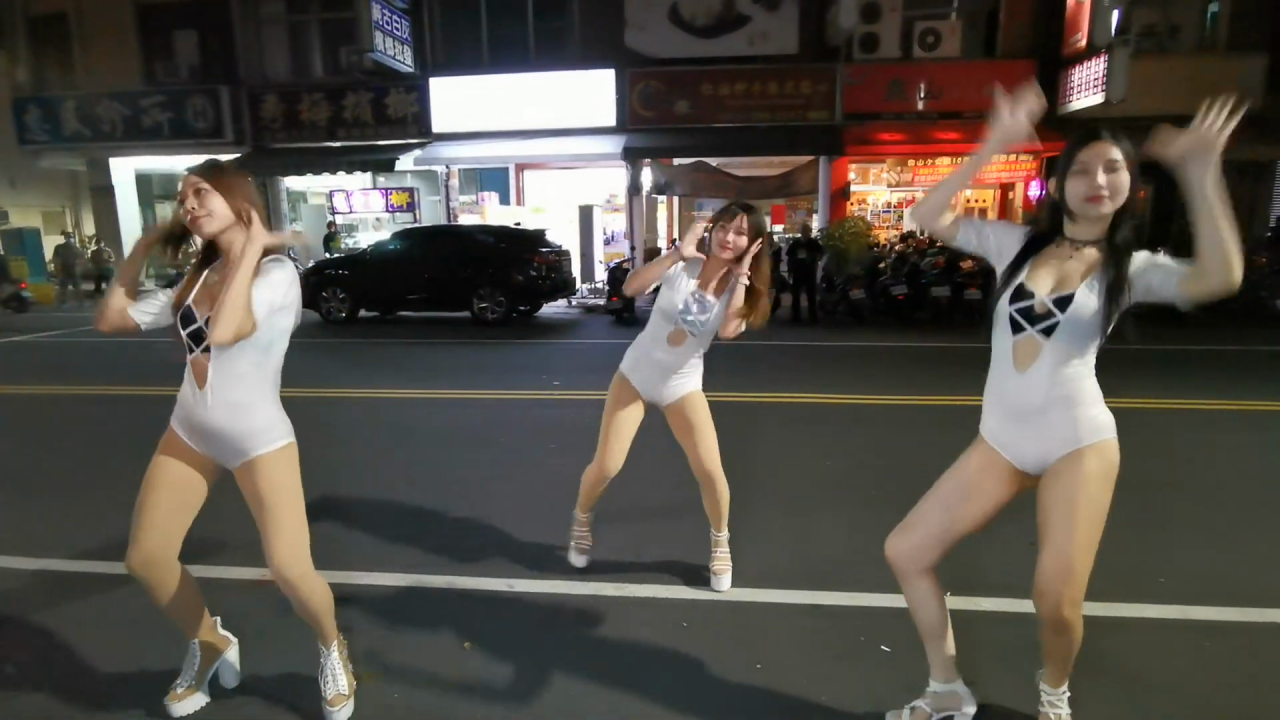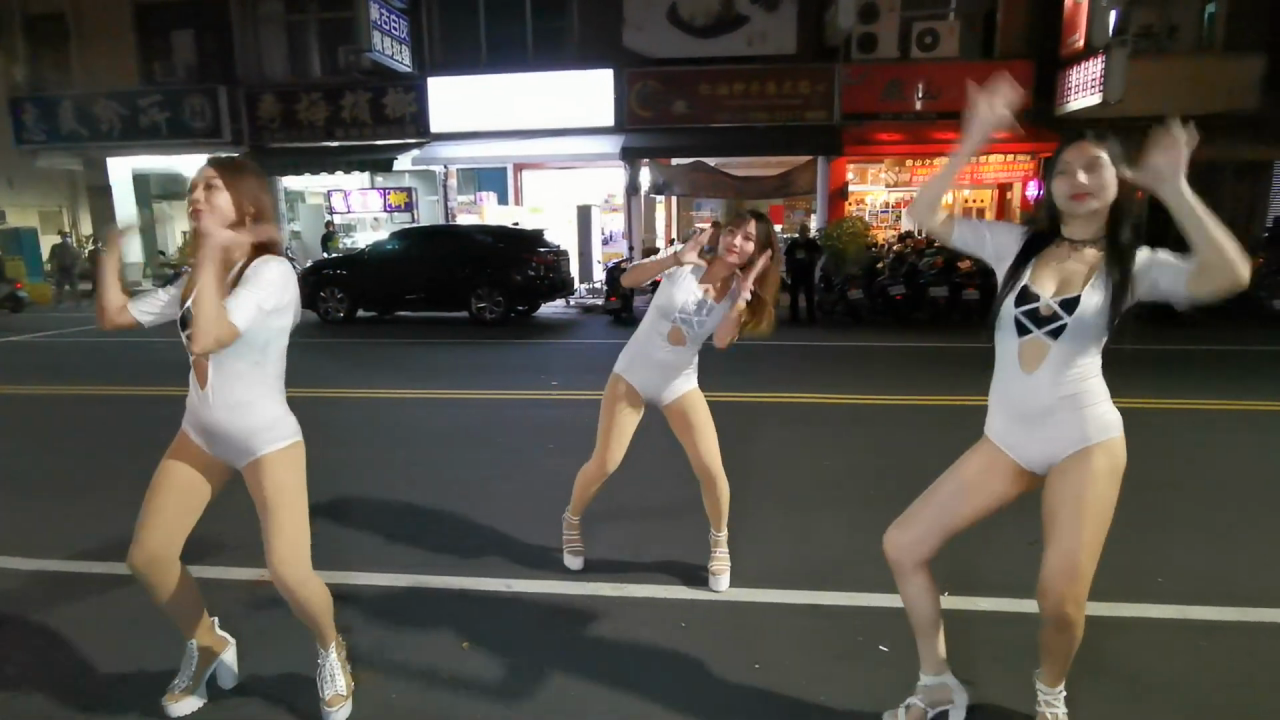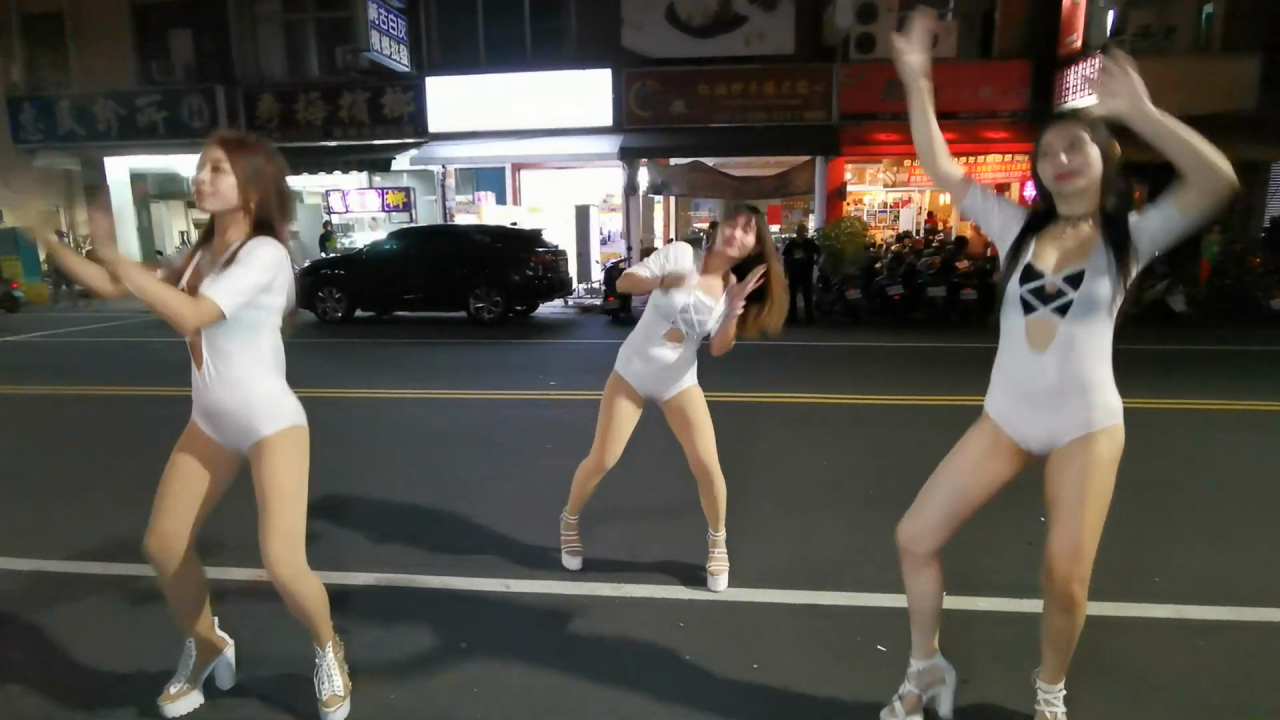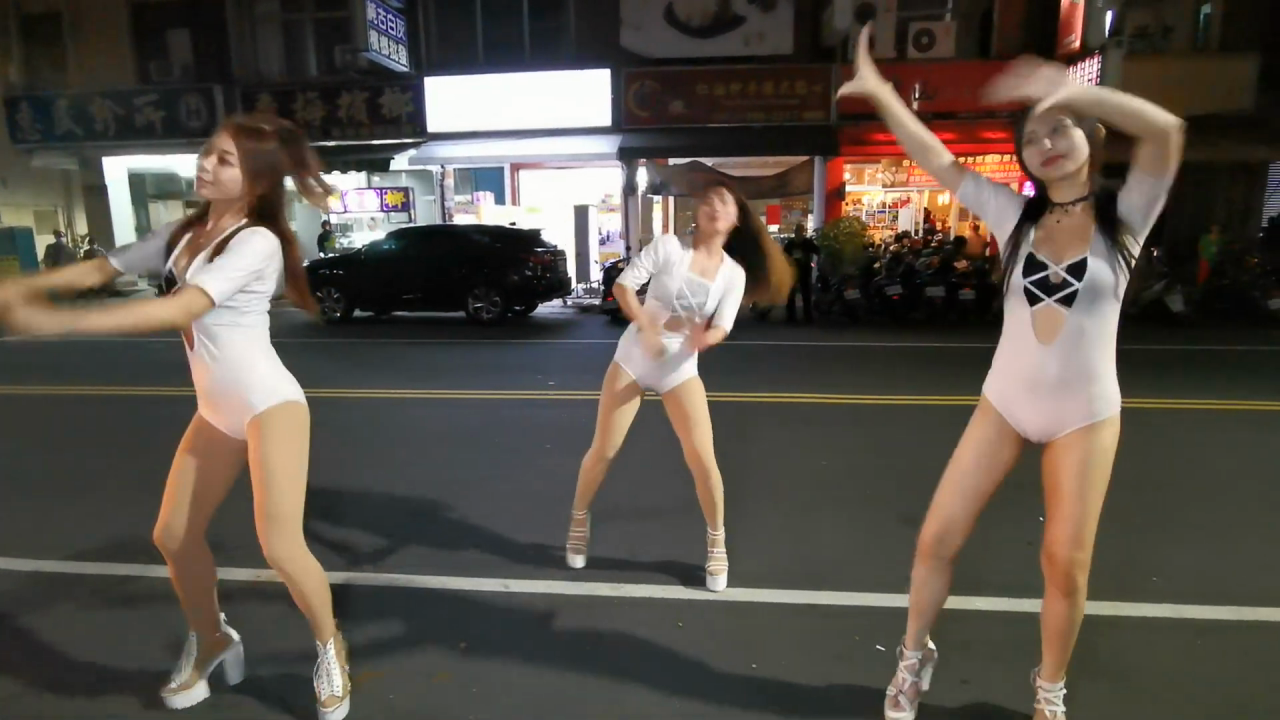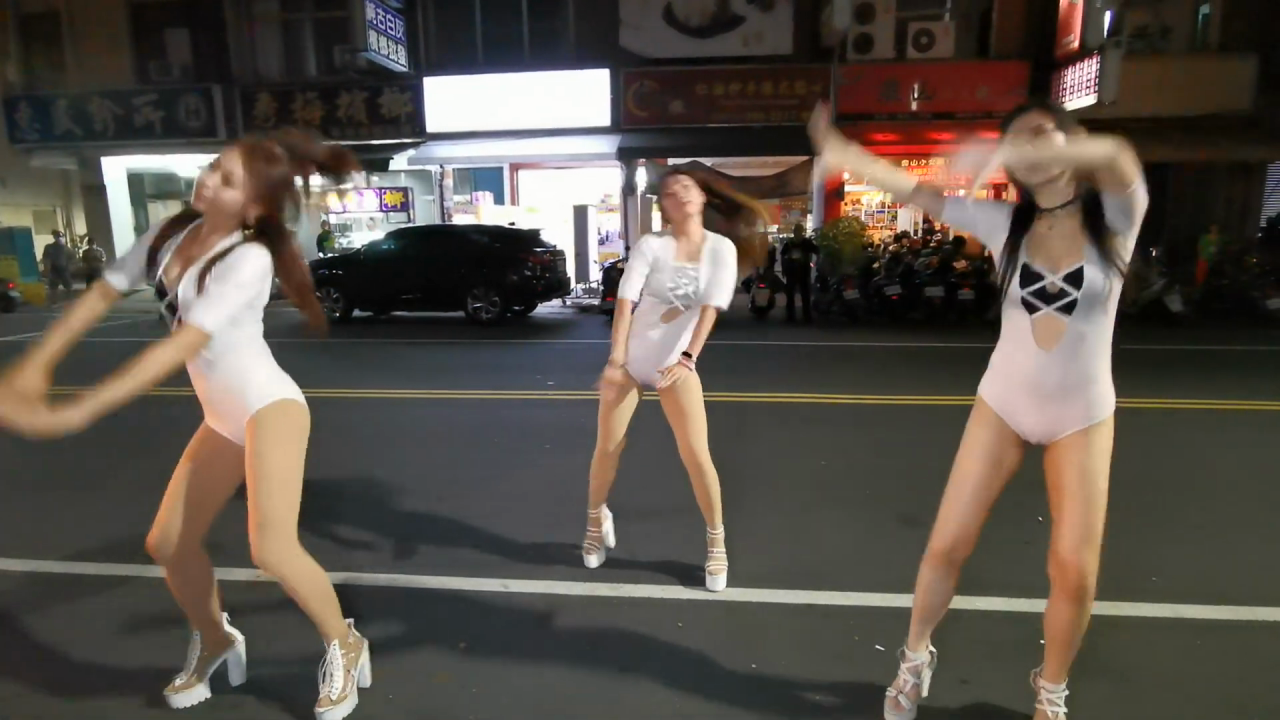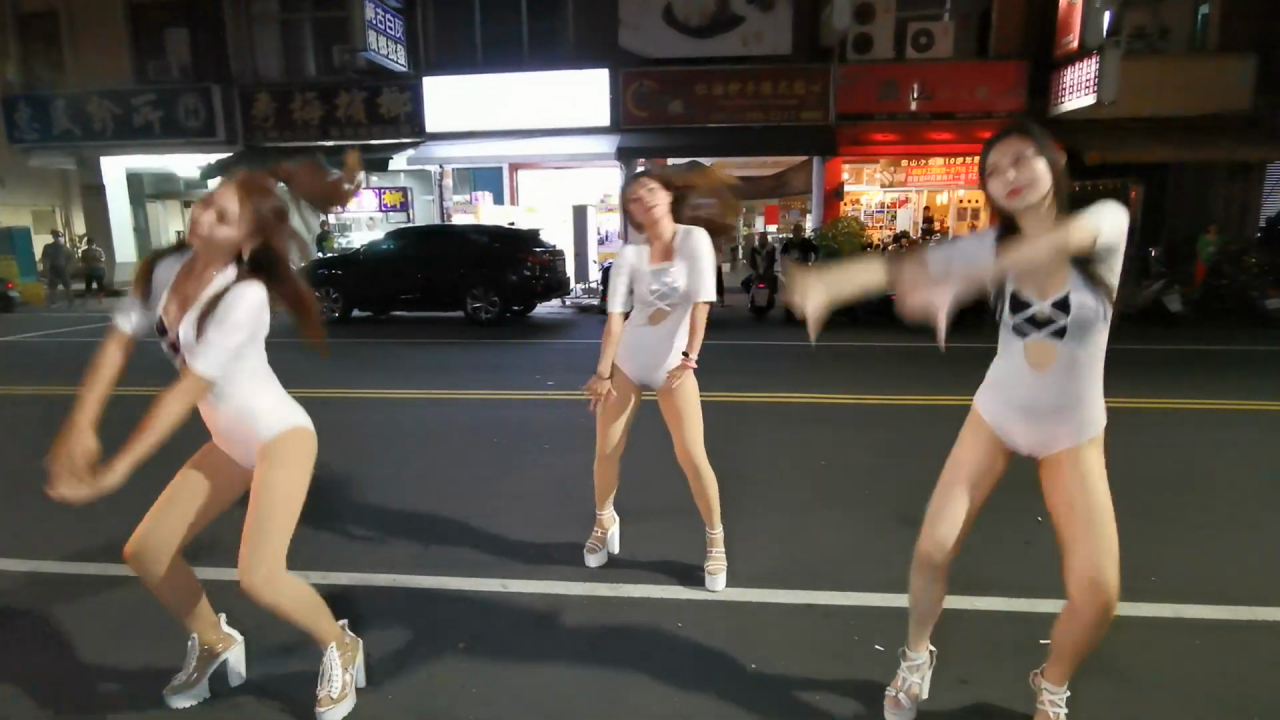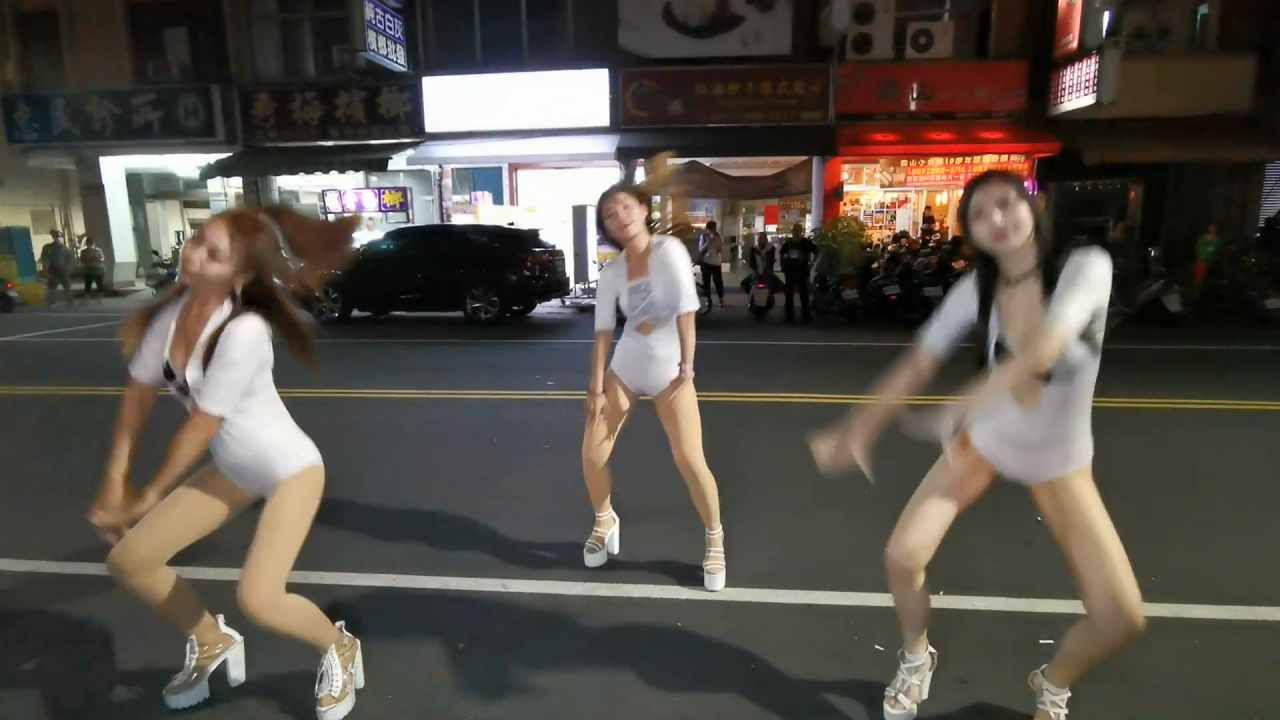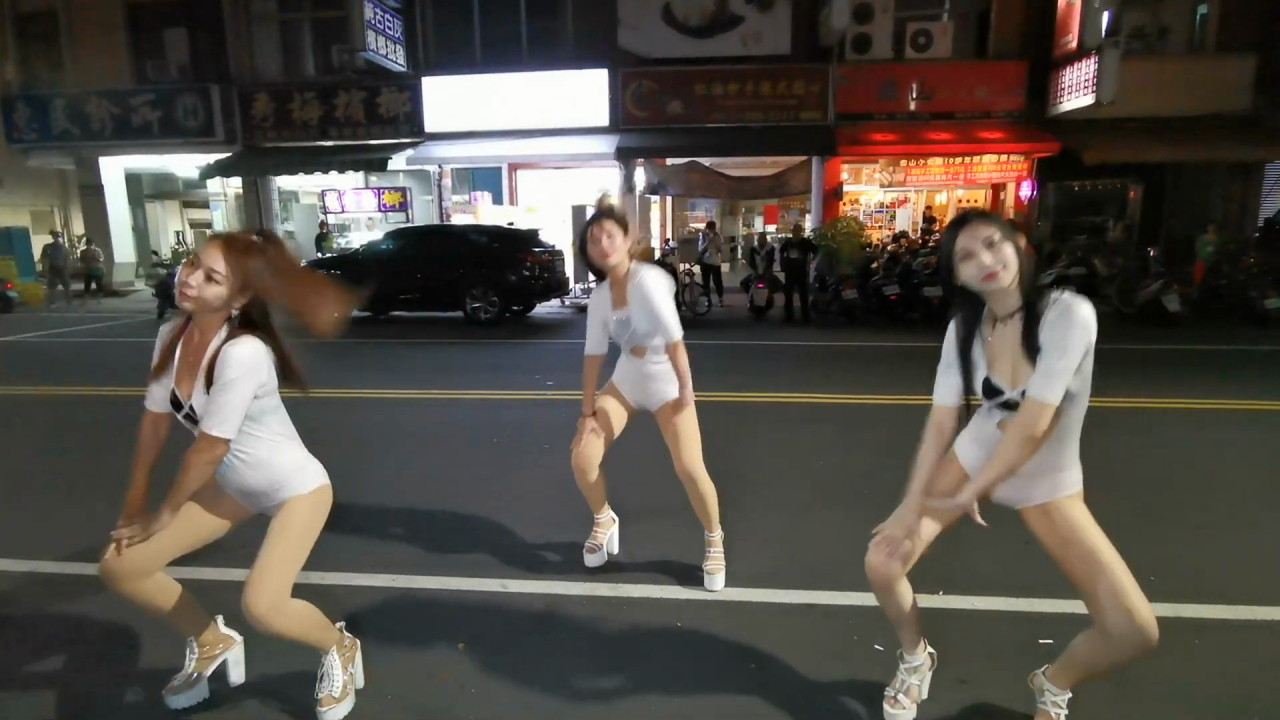
dt=0.1s
person 1, frame 1
left shoulder: (1133, 270)
right shoulder: (1017, 243)
left elbow: (1221, 278)
right elbow: (929, 217)
left wrist: (1200, 171)
right wrist: (993, 144)
left hip: (1080, 444)
right hip: (1000, 442)
left knee: (1058, 605)
right knee: (904, 553)
person 1, frame 2
left shoulder: (1133, 268)
right shoulder: (1017, 248)
left elbow: (1230, 276)
right elbow: (925, 215)
left wrist: (1172, 187)
right wrist: (974, 138)
left hip: (1085, 443)
right hip: (1005, 442)
left knee: (1060, 601)
right knee: (903, 546)
person 1, frame 3
left shoulder: (1130, 235)
right shoulder: (1018, 225)
left elbow: (1219, 179)
right elbow: (939, 169)
left wrist: (1138, 108)
right wrist: (916, 78)
left hip: (1085, 425)
right hip: (1004, 419)
left knee: (1064, 582)
right knee: (915, 537)
person 1, frame 4
left shoulder: (1126, 214)
right shoulder: (1016, 215)
left elbow: (1166, 133)
right elbow: (937, 160)
left wrist: (1063, 95)
right wrist: (877, 89)
left hip: (1085, 413)
right hip: (1006, 403)
left knee: (1064, 567)
right knee: (939, 539)
right ankle: (913, 656)
person 1, frame 5
left shoulder: (1117, 211)
right shoulder: (1006, 221)
left elbow: (1116, 158)
right elbow: (920, 196)
left wrist: (1010, 151)
right wrist: (844, 156)
left hip: (1081, 416)
right hip: (1004, 404)
left knee: (1075, 574)
right knee: (949, 544)
right ankle: (916, 658)
person 1, frame 6
left shoulder: (1106, 221)
right shoulder: (988, 242)
left elbow: (1066, 239)
right elbow: (907, 269)
left wrist: (964, 279)
right wrist: (828, 283)
left hip: (1071, 433)
right hip: (997, 415)
left knee: (1096, 593)
right knee: (933, 550)
right ankle: (916, 656)
person 1, frame 7
left shoulder: (1086, 268)
right shoulder: (974, 290)
left elbow: (1047, 346)
right elbow: (919, 363)
left wrist: (961, 408)
right wrist: (865, 425)
left hip: (1060, 460)
right hip: (984, 440)
left knee: (1123, 614)
right knee: (903, 554)
right ankle: (916, 658)
person 1, frame 8
left shoulder: (1068, 313)
right shoulder: (964, 329)
left elbow: (1035, 422)
right elbow: (941, 422)
left wrist: (973, 492)
right wrist: (912, 505)
left hip: (1049, 487)
right hip: (972, 461)
left knee: (1135, 631)
right knee: (882, 560)
right ankle: (915, 659)
person 2, frame 1
left shoulder: (277, 272)
right shoulder: (196, 280)
left elbow: (225, 333)
right elbow: (112, 319)
left wrist: (248, 250)
right wrist: (138, 252)
left hip: (263, 442)
right hip: (189, 437)
left knee: (291, 568)
right knee: (146, 558)
left ankle: (333, 650)
right ankle: (209, 645)
person 2, frame 2
left shoulder: (272, 273)
right shoulder: (203, 280)
left elbow: (205, 339)
right elbow: (114, 317)
left wrist: (211, 255)
right wrist: (111, 249)
left hip: (270, 443)
right hip: (199, 436)
left knee: (288, 571)
right knee: (147, 557)
left ankle: (331, 653)
right ankle: (207, 645)
person 2, frame 3
left shoulder: (263, 252)
right shoulder: (201, 252)
left elbow: (191, 318)
right elbow: (113, 288)
left wrist: (115, 255)
right wrist: (53, 244)
left hip: (274, 426)
right hip: (210, 426)
left knee: (283, 563)
right knee: (163, 548)
left ankle: (328, 652)
right ankle: (205, 645)
person 2, frame 4
left shoulder: (257, 242)
right shoulder: (185, 232)
left elbow: (176, 310)
right elbow: (102, 267)
left wrist: (59, 320)
left hip: (272, 406)
right hip: (216, 415)
left knee: (280, 546)
right knee: (176, 539)
left ankle: (331, 648)
right ankle: (212, 640)
person 2, frame 5
left shoulder: (250, 259)
right shoulder: (174, 234)
left elbow: (180, 346)
right elbow: (102, 293)
left wrist: (76, 412)
left hip: (271, 408)
right hip: (224, 422)
left knee: (272, 549)
right knee: (167, 543)
left ankle: (344, 645)
right ankle: (215, 642)
person 2, frame 6
left shoulder: (245, 295)
right shoulder: (166, 266)
left elbow: (188, 389)
right elbow: (118, 343)
left wrist: (116, 469)
right wrist: (80, 426)
left hip: (281, 437)
right hip: (230, 446)
left knee: (259, 578)
right knee: (144, 554)
left ankle: (339, 645)
right ankle: (214, 641)
person 2, frame 7
left shoulder: (245, 331)
right shoulder: (167, 310)
left elbow: (202, 424)
right elbow: (139, 393)
left wrist: (146, 497)
right wrist: (114, 480)
left hip: (291, 470)
right hip: (234, 470)
left knee: (258, 600)
right knee: (129, 561)
left ankle: (339, 648)
right ankle: (211, 643)
person 2, frame 8
left shoulder: (242, 353)
right shoulder: (171, 336)
left elbow: (210, 447)
right elbow: (154, 423)
left wrist: (161, 515)
right wrist: (133, 505)
left hip: (297, 489)
right hip: (236, 487)
left knee: (261, 604)
right knee: (119, 566)
left ankle: (339, 648)
right ankle: (212, 643)
person 3, frame 1
left shoulder: (736, 288)
right shoulder: (682, 264)
left elbow: (728, 331)
right elbow: (631, 288)
left wrist: (741, 278)
right wrist: (677, 253)
left hip: (682, 386)
right hip: (635, 375)
left knee: (710, 470)
right knee: (607, 464)
left ankle: (720, 544)
right ankle: (581, 520)
person 3, frame 2
left shoulder: (736, 292)
right shoulder: (686, 261)
left elbow: (724, 339)
right elbow: (630, 278)
left wrist: (743, 295)
right wrist: (676, 260)
left hip: (679, 385)
right hip: (632, 374)
left knee: (711, 468)
right knee: (604, 464)
left ankle: (720, 544)
right ankle: (571, 520)
person 3, frame 3
left shoulder: (734, 290)
right shoulder: (679, 254)
left elbow: (719, 348)
right elbow: (625, 282)
left wrist: (735, 306)
right wrist: (663, 281)
left hip: (679, 382)
right hip: (631, 372)
left knee: (707, 466)
right knee: (602, 460)
left ankle: (718, 545)
right ankle: (570, 521)
person 3, frame 4
left shoulder: (734, 273)
right shoulder: (666, 247)
left elbow: (719, 329)
right elbow: (623, 287)
left wrist: (702, 336)
right wrist: (647, 325)
left hip: (680, 371)
right hip: (632, 363)
left knee: (702, 459)
right knee: (603, 451)
left ankle: (716, 542)
right ankle: (579, 517)
person 3, frame 5
left shoulder: (722, 249)
right shoulder: (650, 245)
left elbow: (711, 308)
right elbow: (625, 302)
left wrist: (688, 357)
right wrist: (615, 359)
left hip: (677, 363)
right hip: (630, 358)
left knee: (697, 456)
right knee: (608, 448)
left ankle: (715, 541)
right ankle: (597, 519)
person 3, frame 6
left shoulder: (695, 239)
right shoulder: (627, 256)
left elbow: (701, 302)
right elbow: (614, 315)
left wrist: (690, 358)
right wrist: (602, 372)
left hip: (673, 364)
right hip: (627, 360)
left knee: (692, 457)
right knee: (608, 451)
left ankle: (715, 540)
right ankle: (605, 521)
person 3, frame 7
left shoulder: (669, 250)
right shoulder: (612, 272)
left elbow: (686, 312)
right elbow: (603, 331)
left wrist: (686, 369)
right wrist: (596, 388)
left hip: (669, 372)
right hip: (623, 369)
left knee: (690, 460)
right knee: (593, 455)
left ankle: (715, 541)
right ankle: (605, 522)
person 3, frame 8
left shoulder: (645, 280)
right shoulder: (600, 295)
left elbow: (674, 338)
right elbow: (593, 355)
left wrist: (684, 389)
right wrist: (588, 409)
left hip: (669, 386)
right hip: (624, 384)
left knee: (689, 469)
right knee: (582, 456)
left ankle: (714, 543)
right ankle: (603, 522)
